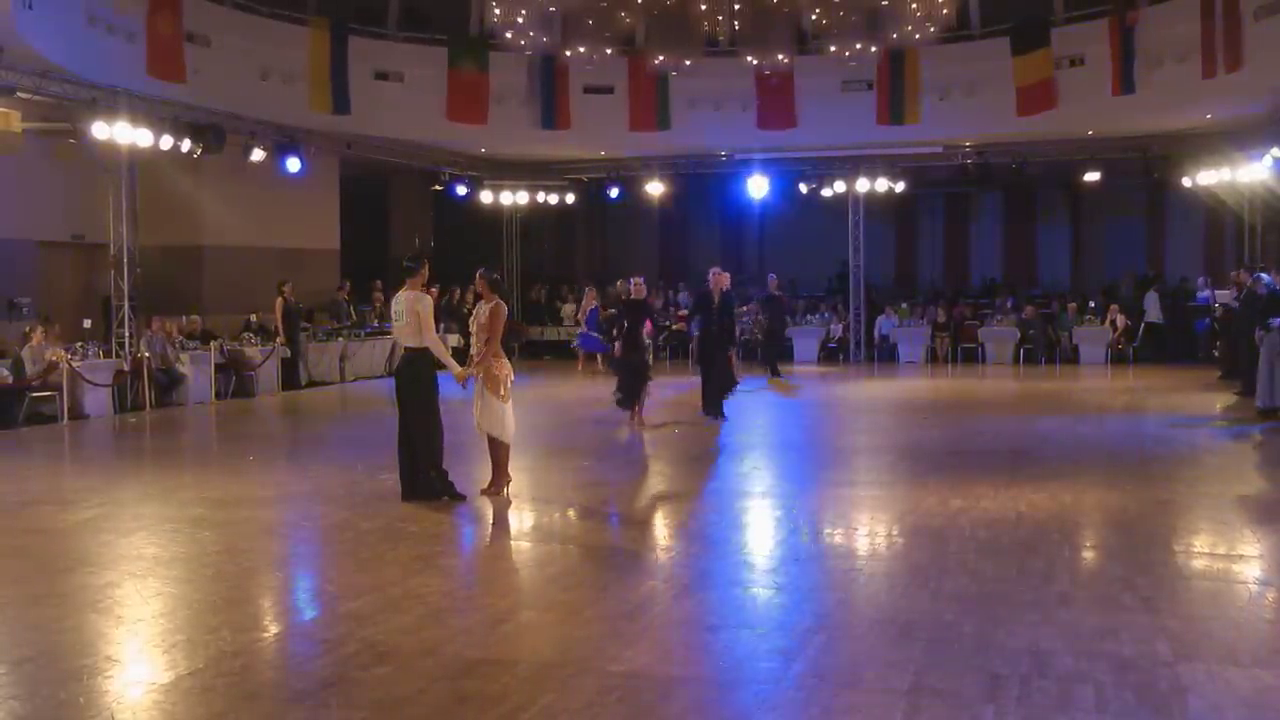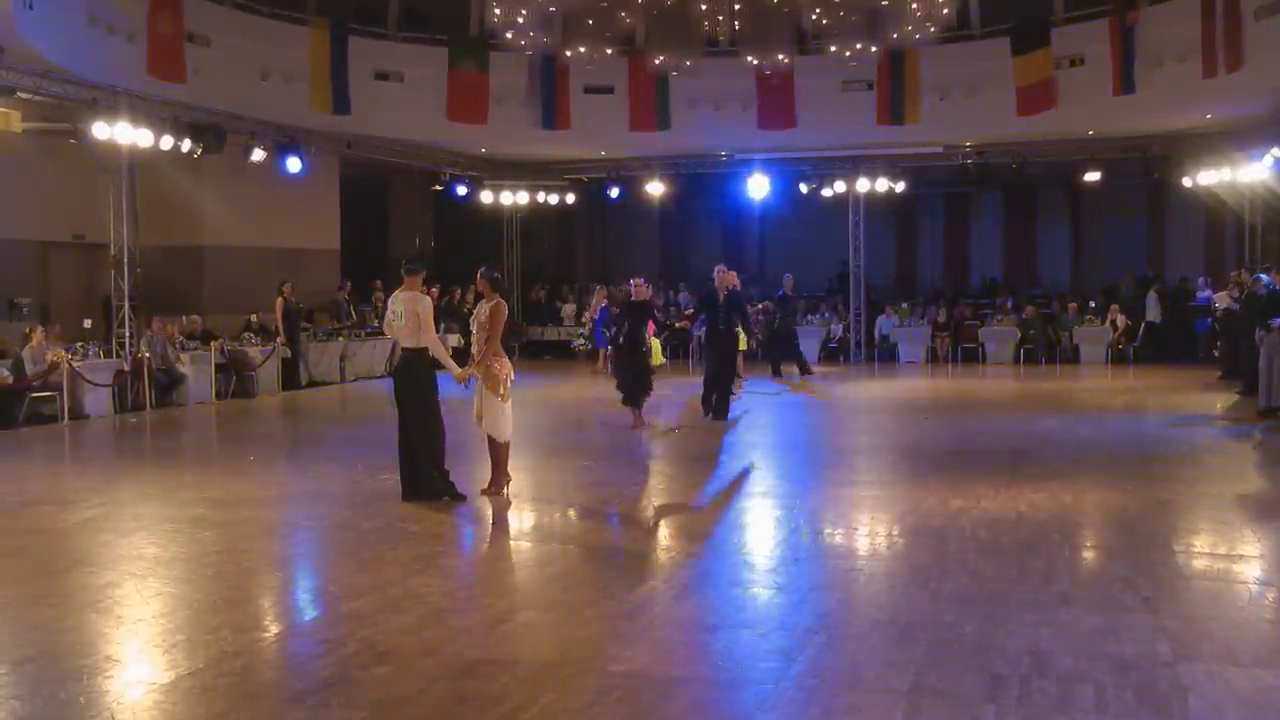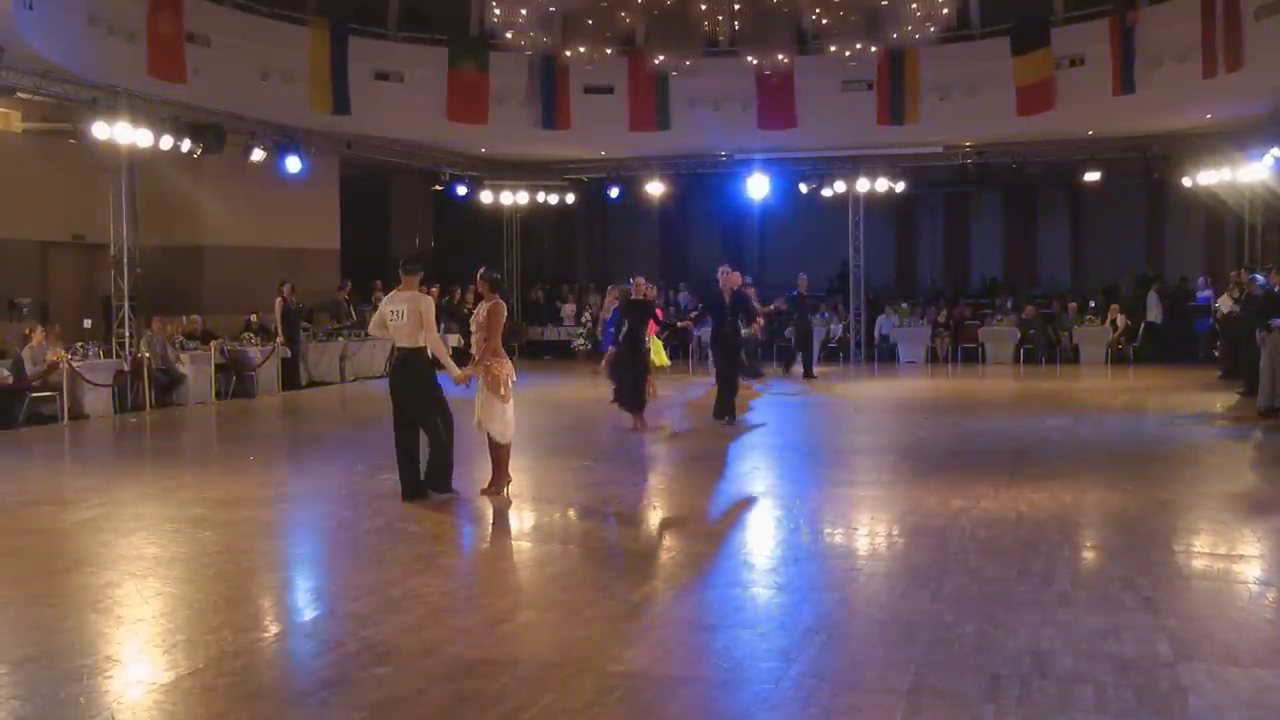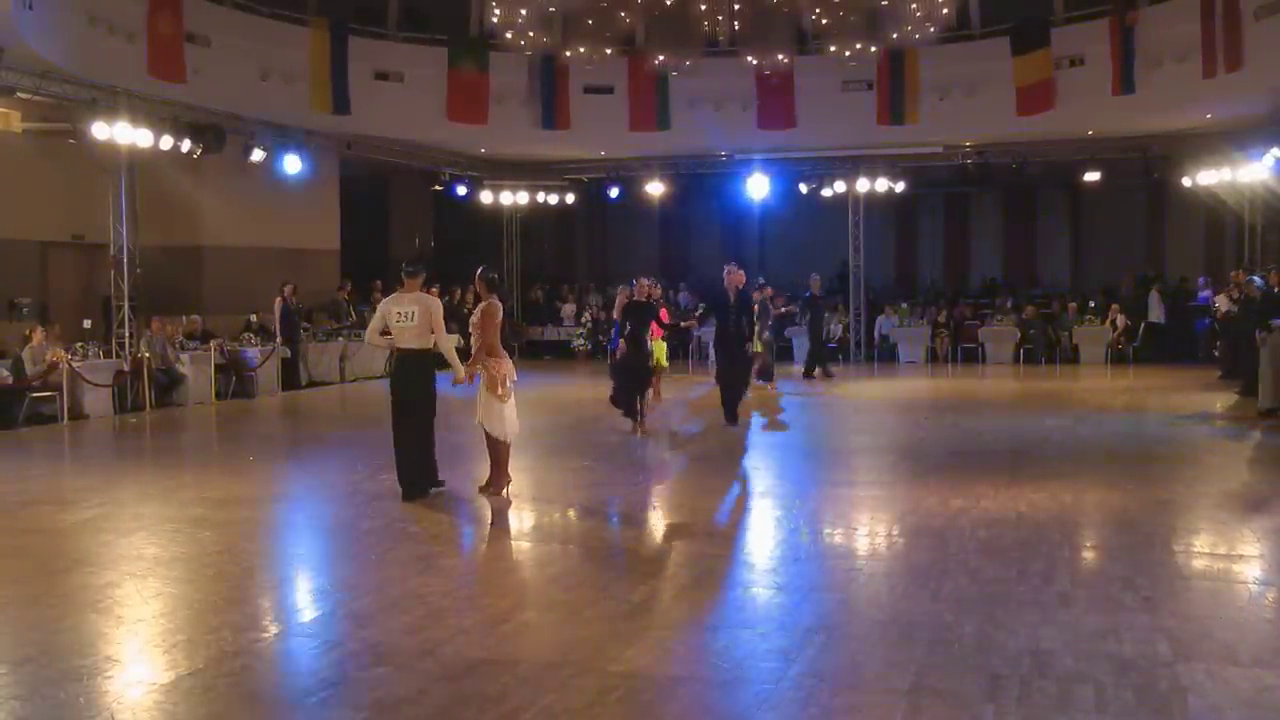
dt=0.3s
person 1, frame 1
left shoulder: (397, 299)
right shoulder: (422, 300)
right elbow: (431, 340)
right wrist: (455, 368)
left hip: (405, 363)
right hip: (420, 364)
left knee: (408, 425)
right knee: (428, 425)
left ankle: (411, 486)
right ankle: (433, 484)
person 1, frame 2
left shoulder: (394, 299)
right shoulder: (422, 300)
left elbow: (388, 329)
right elbow: (431, 340)
right wrist: (455, 369)
left hip: (403, 363)
right hip: (418, 365)
left knee: (407, 426)
right knee: (429, 425)
left ankle: (412, 486)
right ankle: (434, 484)
person 1, frame 3
left shoulder: (388, 301)
right shoulder: (423, 301)
left elbow: (373, 329)
right elbow: (433, 340)
right wrist: (454, 370)
left hip: (398, 364)
right hip: (418, 364)
left knee: (404, 425)
right knee: (439, 421)
left ankle: (411, 486)
right ankle: (437, 479)
person 1, frame 4
left shoulder: (388, 303)
right shoulder: (431, 303)
left elbow: (370, 337)
right elbow: (442, 341)
right wrist: (459, 370)
left hip: (400, 365)
right hip: (422, 364)
left knee: (403, 425)
right knee: (423, 423)
left ankle: (411, 486)
right ankle: (424, 478)
person 2, frame 1
left shoulder: (497, 307)
right shoulder: (481, 305)
left elbow: (493, 343)
left wrist: (475, 367)
right wrist: (469, 365)
left hip: (495, 367)
right hip: (483, 367)
left knee: (498, 422)
right knee: (488, 422)
left ankle: (501, 476)
right ankle: (498, 474)
person 2, frame 2
left shoulder: (498, 305)
right shoulder: (482, 304)
left elbow: (493, 342)
left wrist: (475, 366)
right wrist: (471, 365)
left hip: (496, 366)
right hip: (484, 366)
left knee: (497, 422)
right knee: (488, 422)
left ankle: (501, 475)
right ankle: (498, 474)
person 2, frame 3
left shoulder: (496, 306)
right shoulder: (483, 305)
left elbow: (492, 342)
left wrist: (474, 367)
right wrist: (472, 366)
left hip: (497, 367)
right hip: (487, 367)
left knee: (499, 423)
right knee: (489, 423)
left ankle: (502, 475)
right ankle: (497, 474)
person 2, frame 4
left shoulder: (490, 306)
right shoulder: (487, 305)
left elbow: (484, 342)
left wrist: (470, 366)
right wrist: (473, 366)
left hip: (496, 366)
right hip: (489, 366)
left knee: (499, 423)
right knee: (489, 422)
left ankle: (502, 475)
right ankle: (495, 473)
